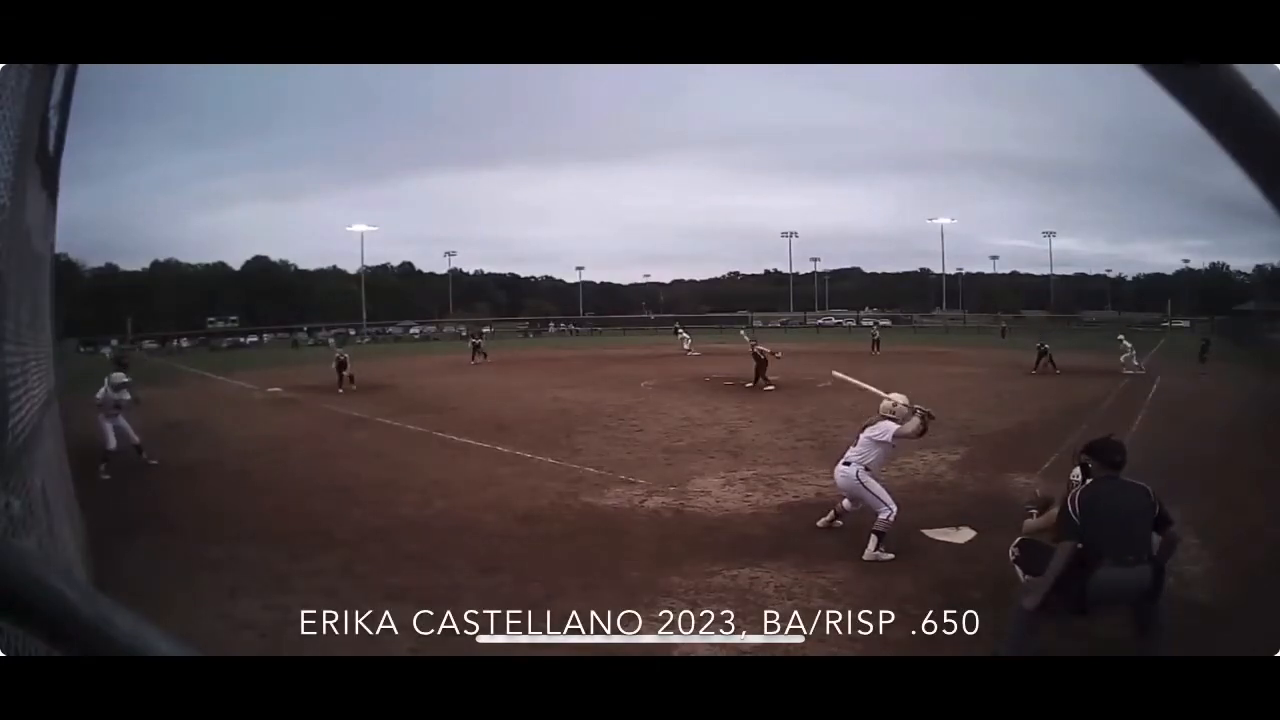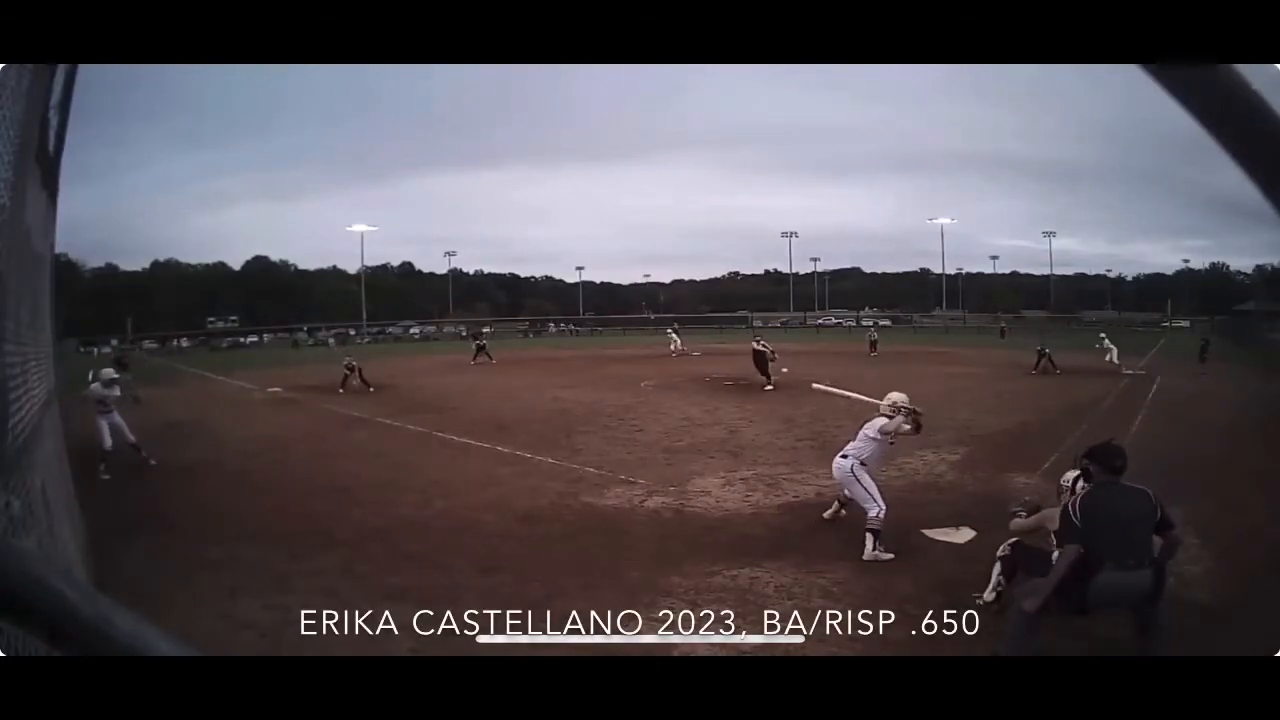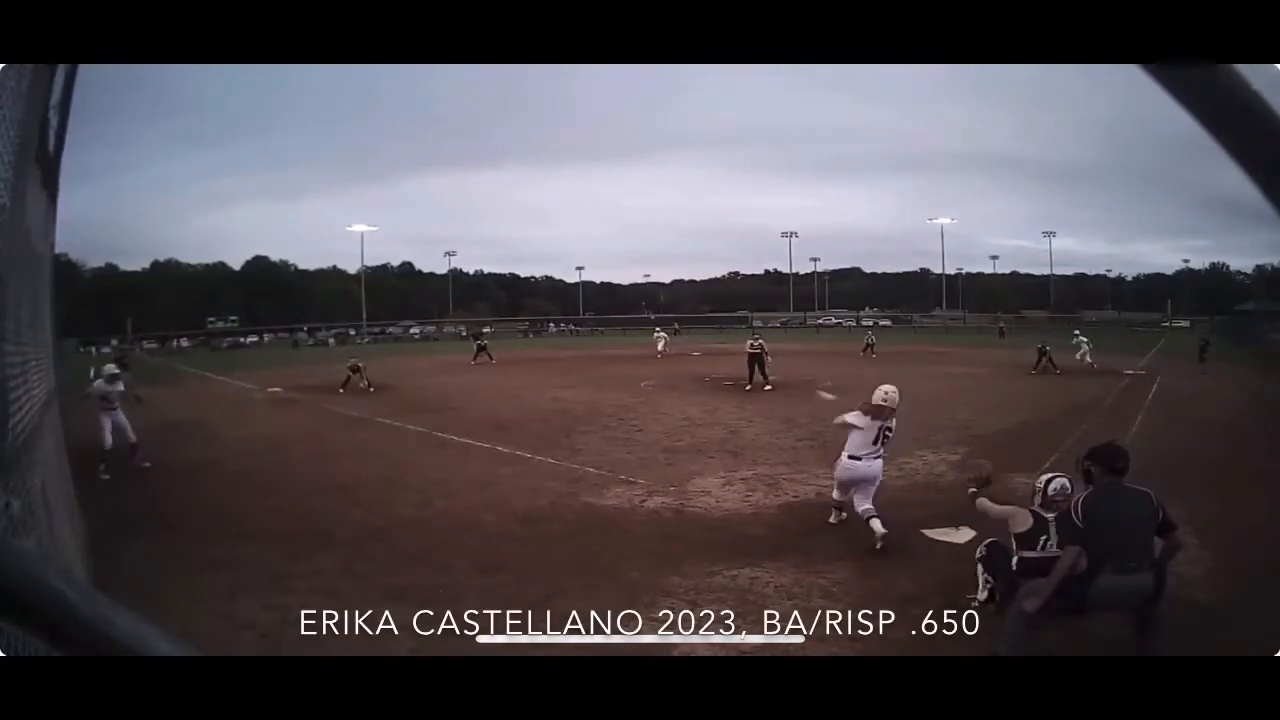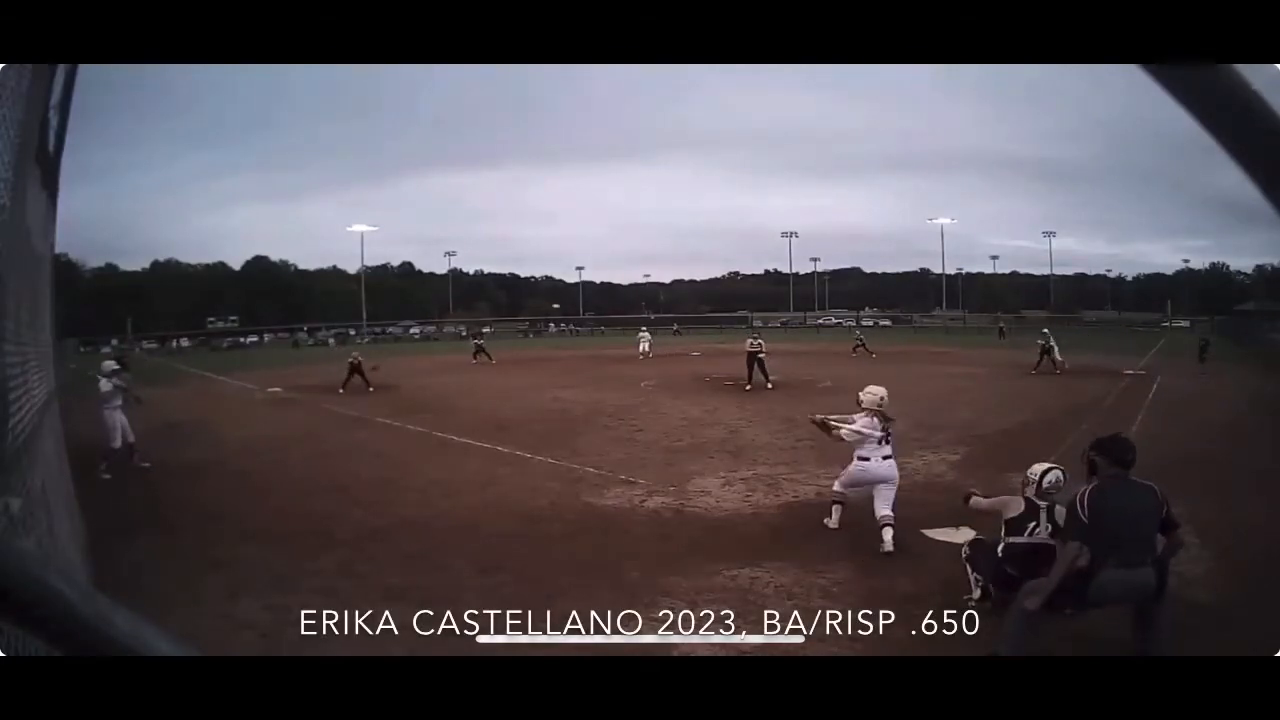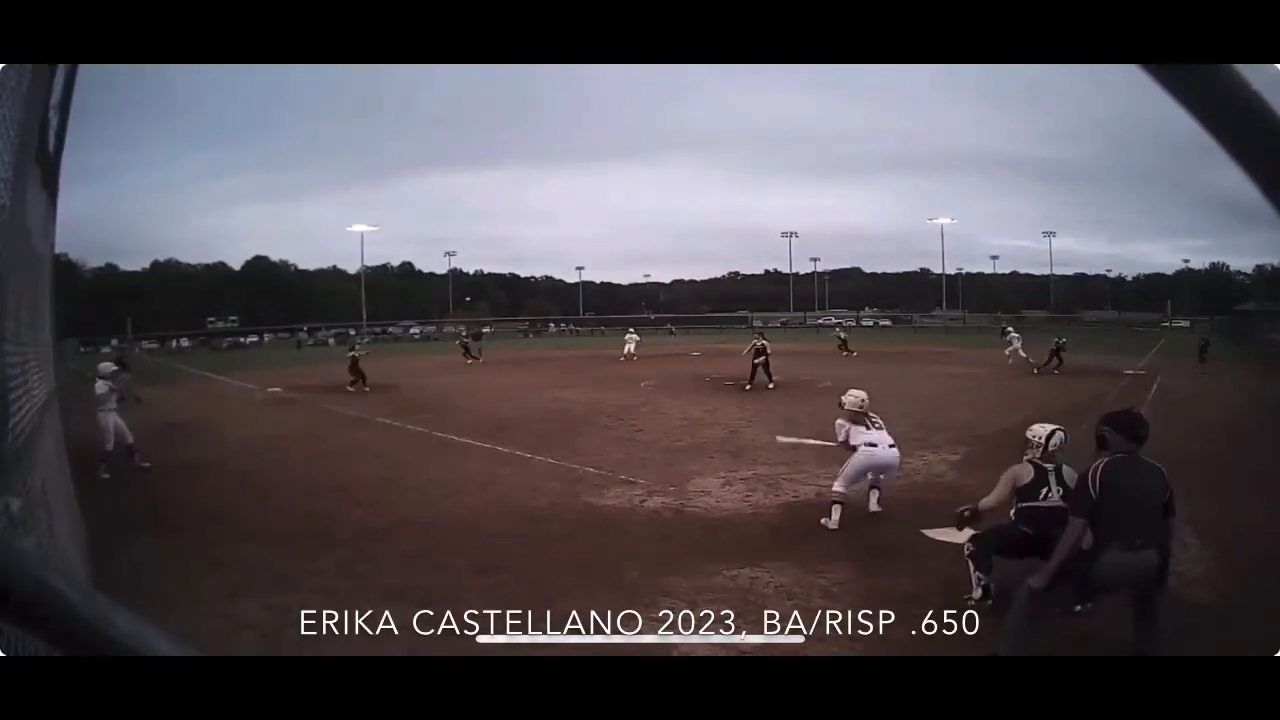
dt=0.3s
person 1, frame 1
left shoulder: (1079, 497)
right shoulder: (1145, 493)
left elbow: (1065, 551)
right elbow: (1171, 538)
left wrist: (1037, 593)
right wrist: (1156, 570)
left hip: (1099, 580)
right hip: (1143, 580)
left knee: (1031, 596)
left ankle: (1013, 651)
right ankle: (1151, 648)
person 1, frame 2
left shoulder: (1080, 502)
right shoulder: (1146, 497)
left elbow: (1069, 555)
right elbow: (1173, 540)
left wrist: (1039, 597)
left hip: (1101, 586)
right hip: (1145, 585)
left knee: (1028, 596)
left ankle: (1011, 652)
right ankle: (1150, 649)
person 1, frame 3
left shoulder: (1083, 503)
right shoulder: (1148, 499)
left elbow: (1070, 557)
right elbow: (1174, 542)
left wrist: (1039, 598)
left hip: (1102, 588)
right hip: (1146, 587)
left knee: (1029, 596)
left ankle: (1008, 652)
right ankle: (1150, 648)
person 1, frame 4
left shoulder: (1088, 496)
right shoulder: (1152, 493)
left elbow: (1072, 552)
right elbow: (1175, 540)
left wrist: (1041, 595)
left hip: (1104, 582)
right hip: (1147, 582)
left knee: (1030, 596)
left ankle: (1008, 652)
person 1, frame 5
left shoulder: (1099, 472)
right shoulder: (1159, 474)
left elbow: (1076, 530)
right elbow: (1167, 526)
left wrist: (1045, 574)
left hip: (1108, 563)
right hip: (1151, 563)
left knee: (1033, 589)
right knee: (1148, 602)
left ankle: (1008, 651)
